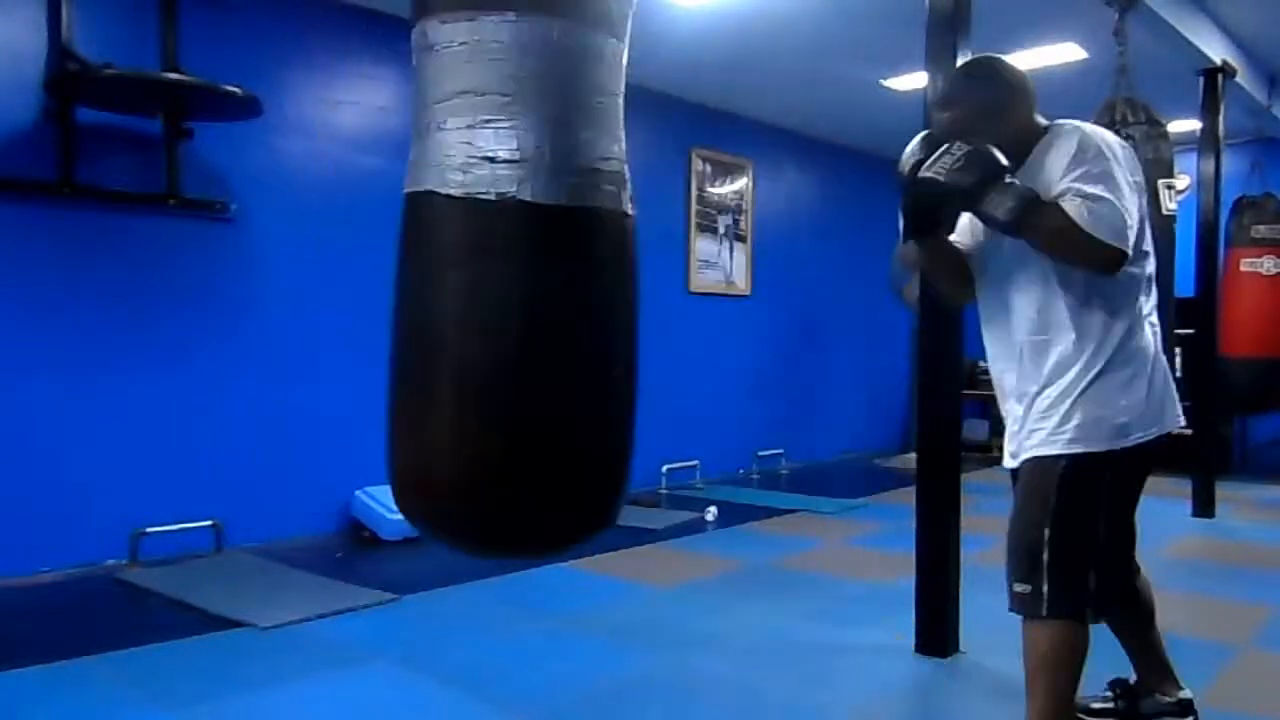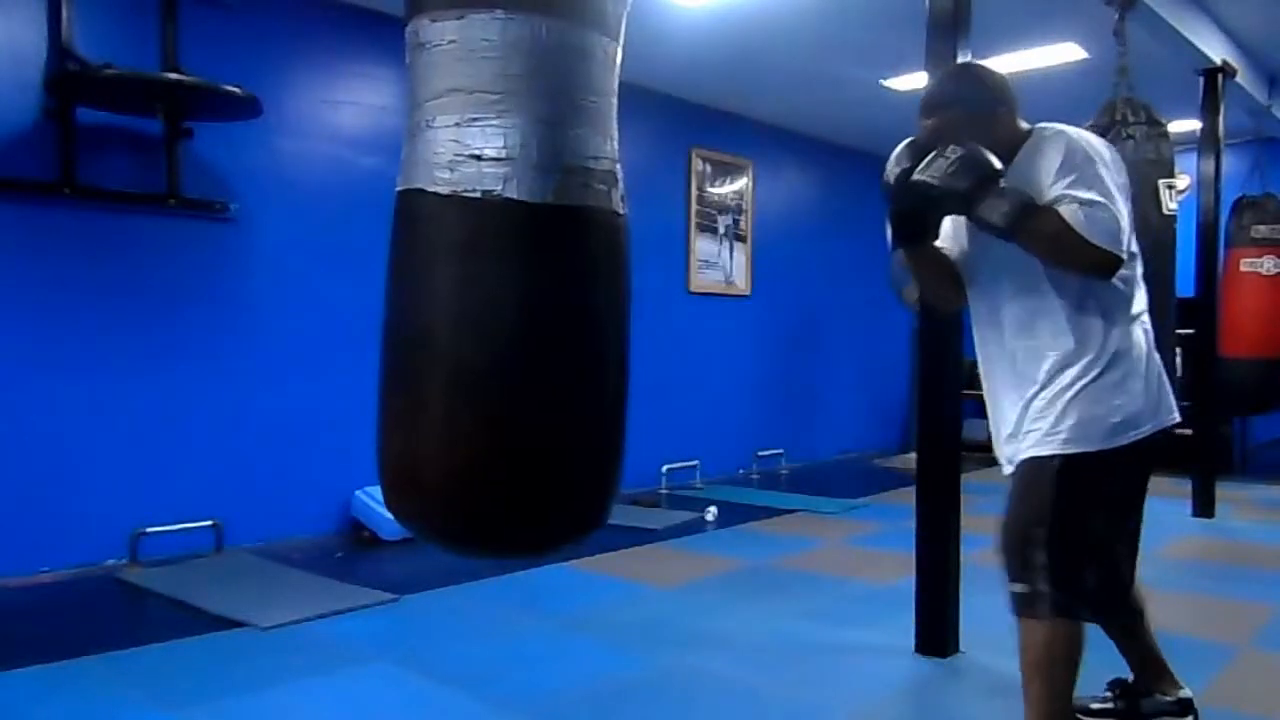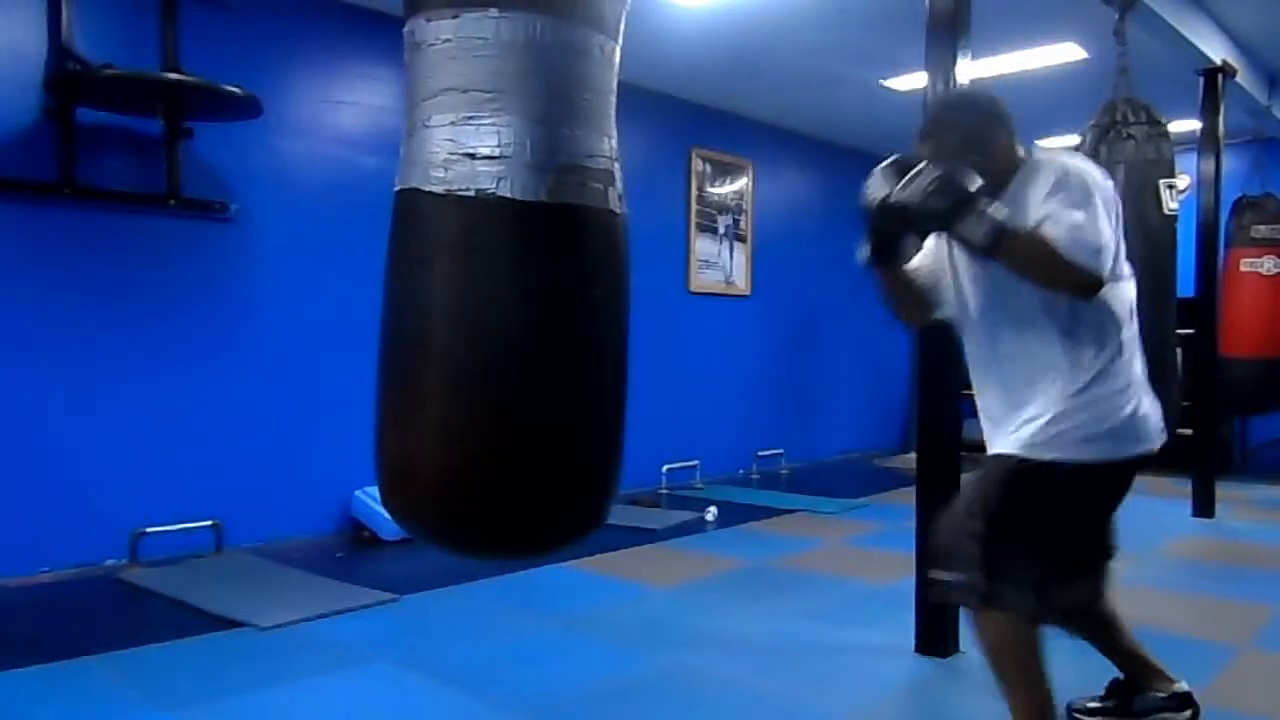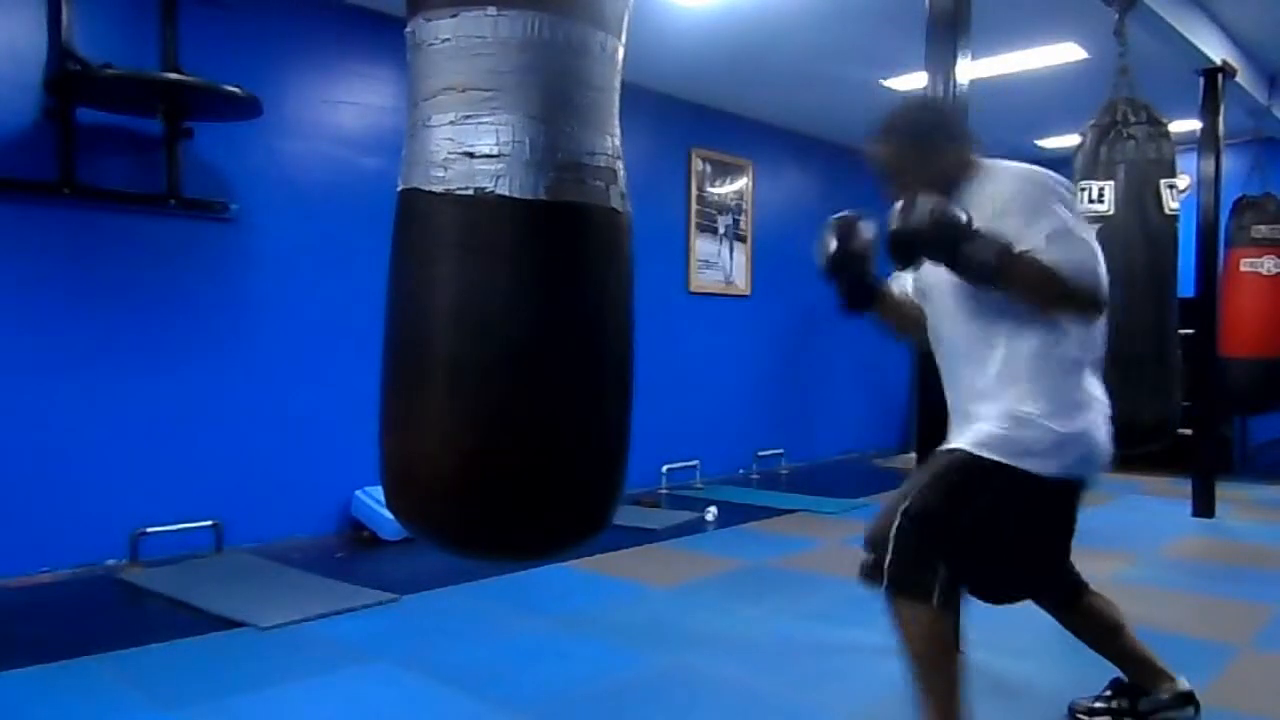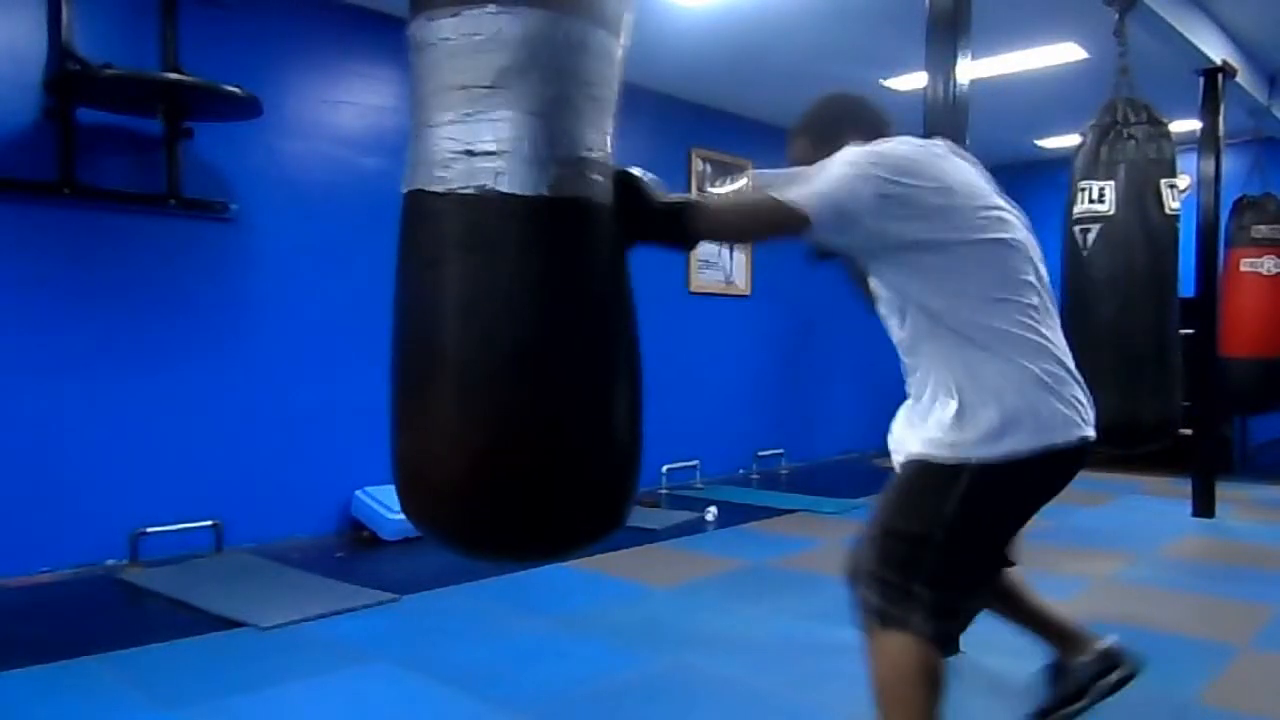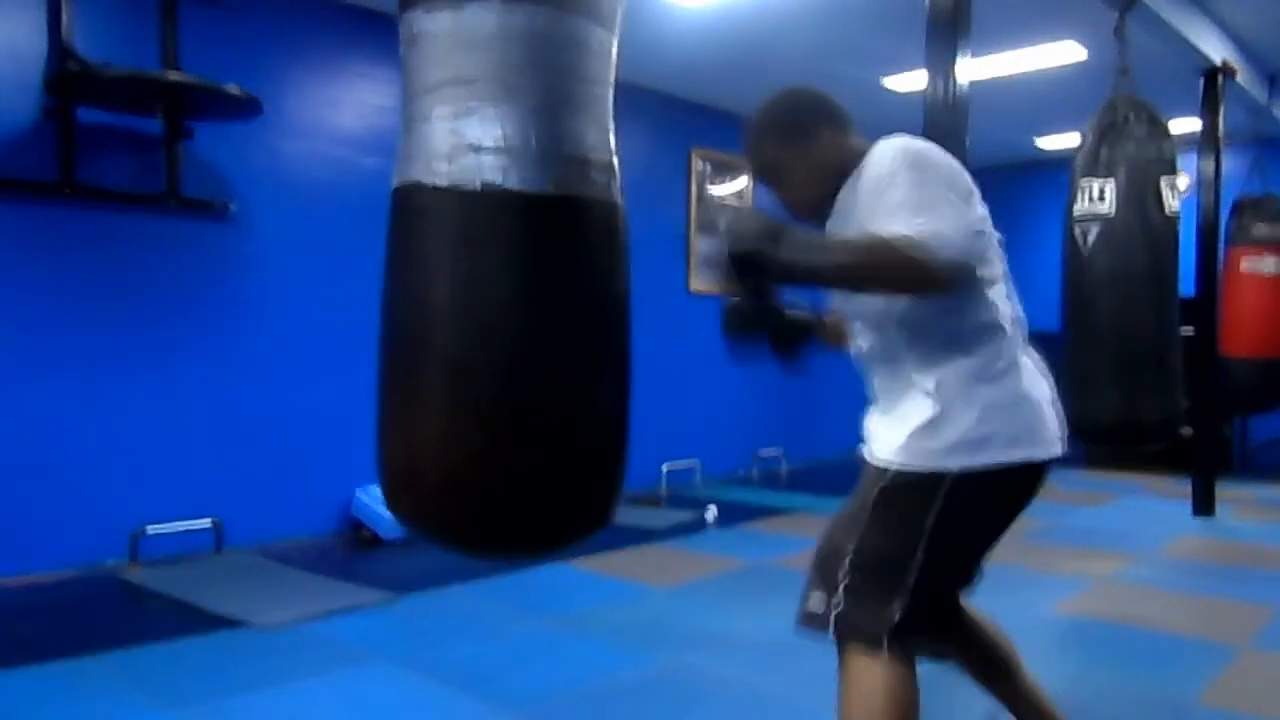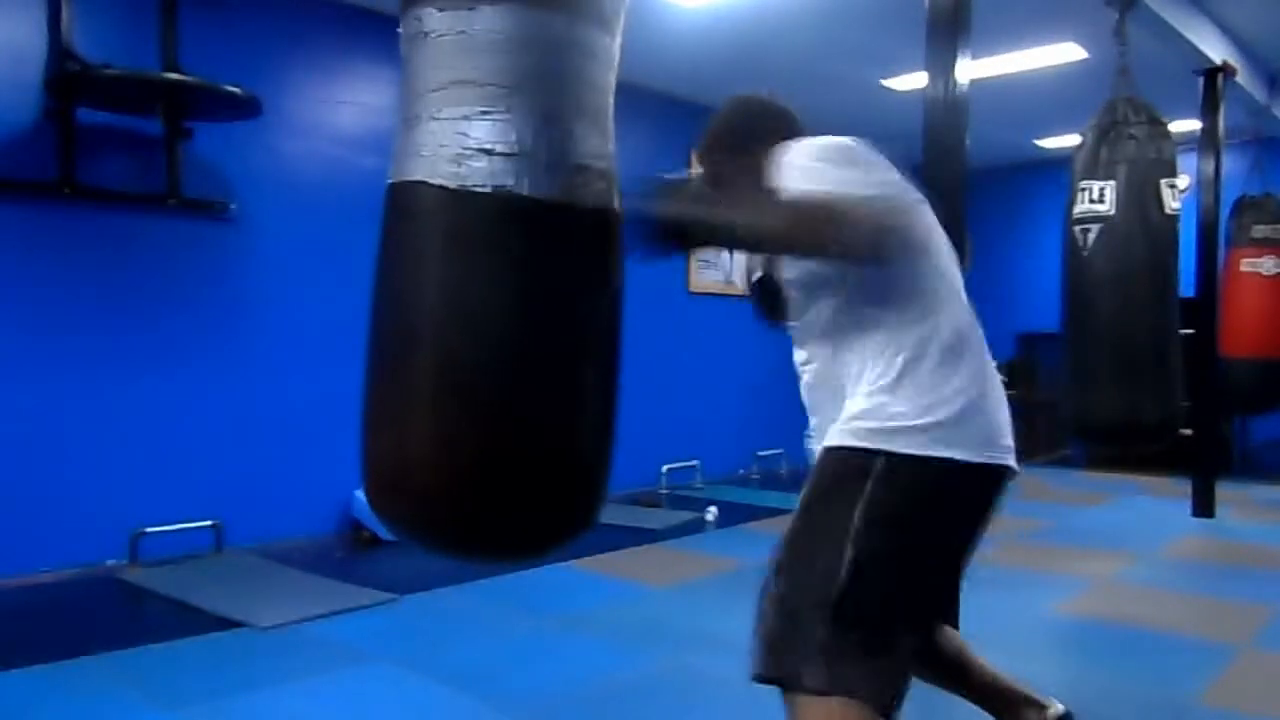
dt=0.4s
person 1, frame 1
left shoulder: (1086, 148)
right shoulder: (990, 169)
left elbow: (1105, 248)
right elbow: (962, 286)
left wrist: (996, 197)
right wrist: (926, 225)
left hip: (1089, 406)
right hip: (1054, 409)
left knee: (1049, 574)
right knee: (1098, 560)
person 1, frame 2
left shoulder: (1071, 151)
right shoulder: (971, 182)
left elbow: (1100, 253)
right elbow: (948, 293)
left wrist: (993, 202)
right wrist: (912, 230)
left hip: (1093, 405)
right hip: (1047, 411)
left knee: (1043, 569)
right knee: (1089, 566)
person 1, frame 3
left shoulder: (1066, 178)
right shoulder: (959, 223)
left elbow: (1082, 274)
right elbow: (915, 306)
left wrist: (972, 222)
right wrist: (886, 246)
left hip: (1085, 422)
right hip: (1039, 430)
left knee: (976, 558)
right knee: (1055, 579)
person 1, frame 4
left shoulder: (1022, 189)
right shoulder: (942, 207)
left elbow: (1083, 296)
right elbow: (926, 321)
left wrist: (973, 249)
right wrist: (864, 286)
left hip: (1030, 432)
right hip: (1048, 434)
left knee: (904, 552)
right knee: (1042, 575)
person 1, frame 5
left shoulder: (890, 160)
right shoulder: (928, 175)
left elbow: (770, 213)
left wrist: (661, 215)
right wrist: (852, 253)
left hip: (993, 423)
right hip: (1035, 417)
left knee: (895, 590)
right knee: (949, 563)
right ankle: (1082, 651)
person 1, frame 6
left shoulder: (903, 165)
right shoulder: (856, 205)
left elbow: (937, 269)
right elbow: (879, 328)
left wrist: (785, 254)
left hip: (968, 434)
right hip: (958, 433)
left knee: (866, 619)
right knee: (918, 603)
person 1, frame 7
left shoulder: (822, 157)
right shoulder: (839, 177)
left elbow: (864, 230)
left wrist: (707, 212)
right wrist: (796, 306)
left hip: (906, 436)
left knee: (815, 658)
right knee: (896, 632)
